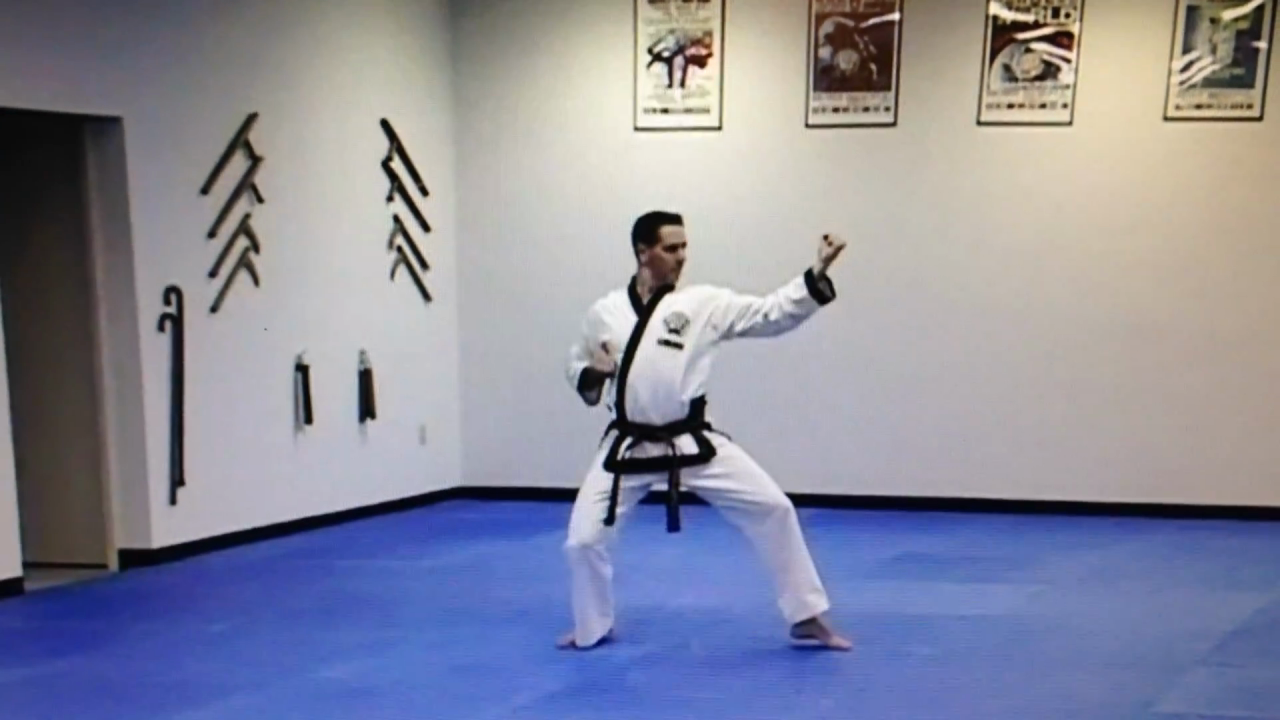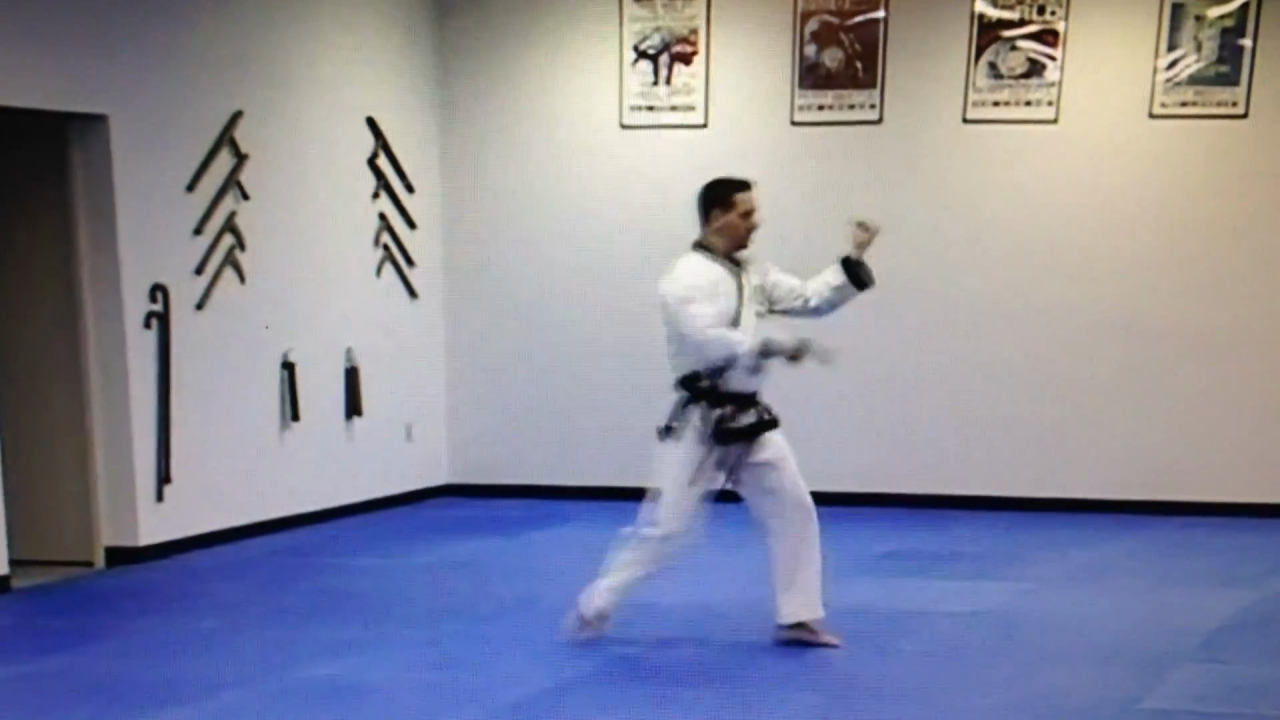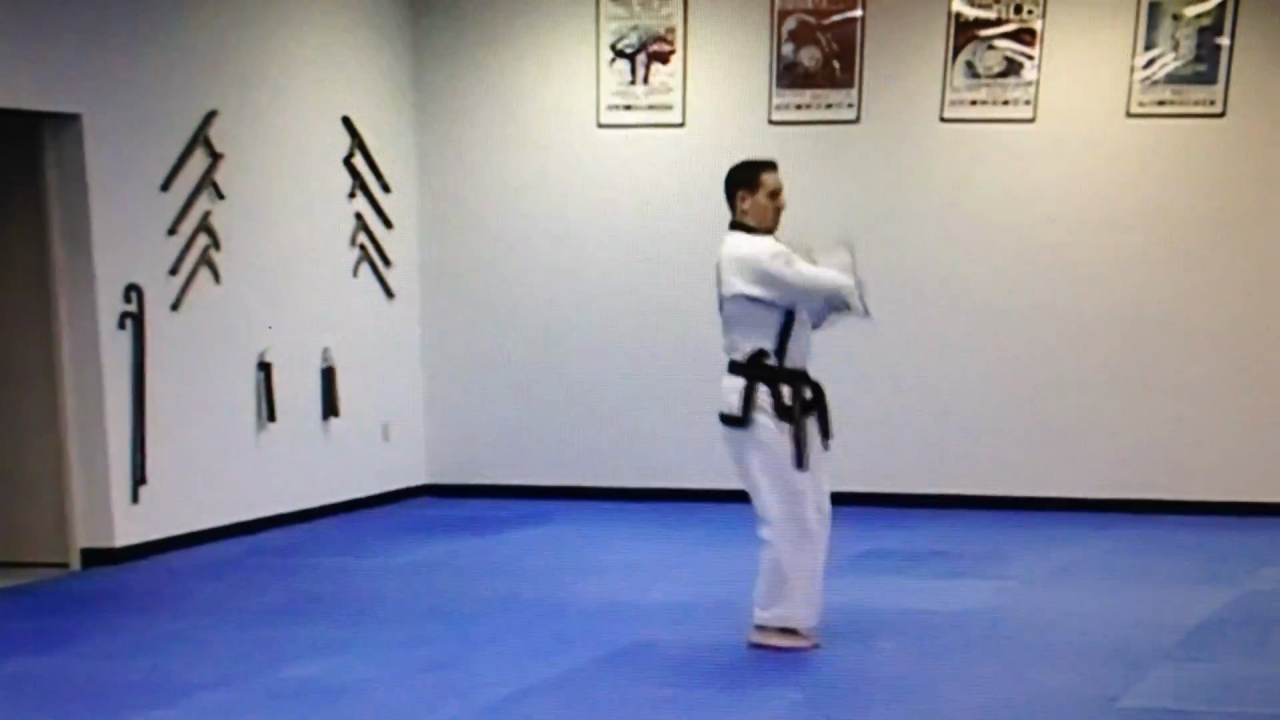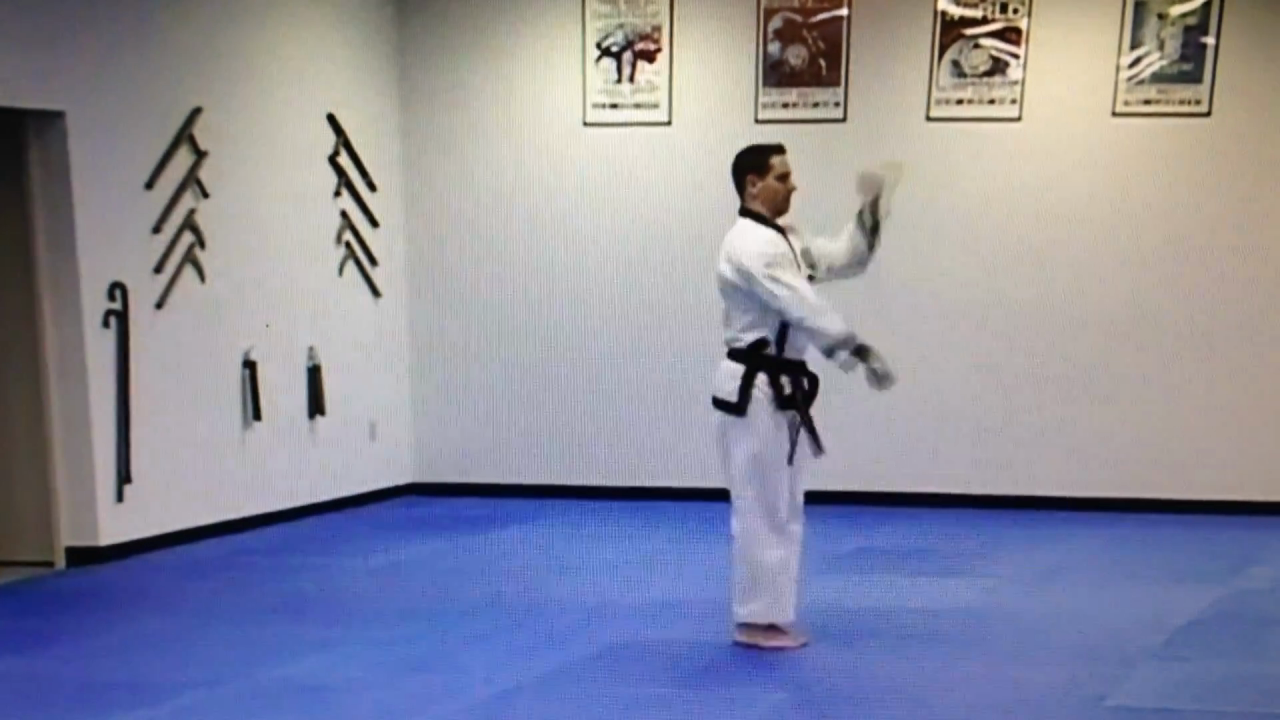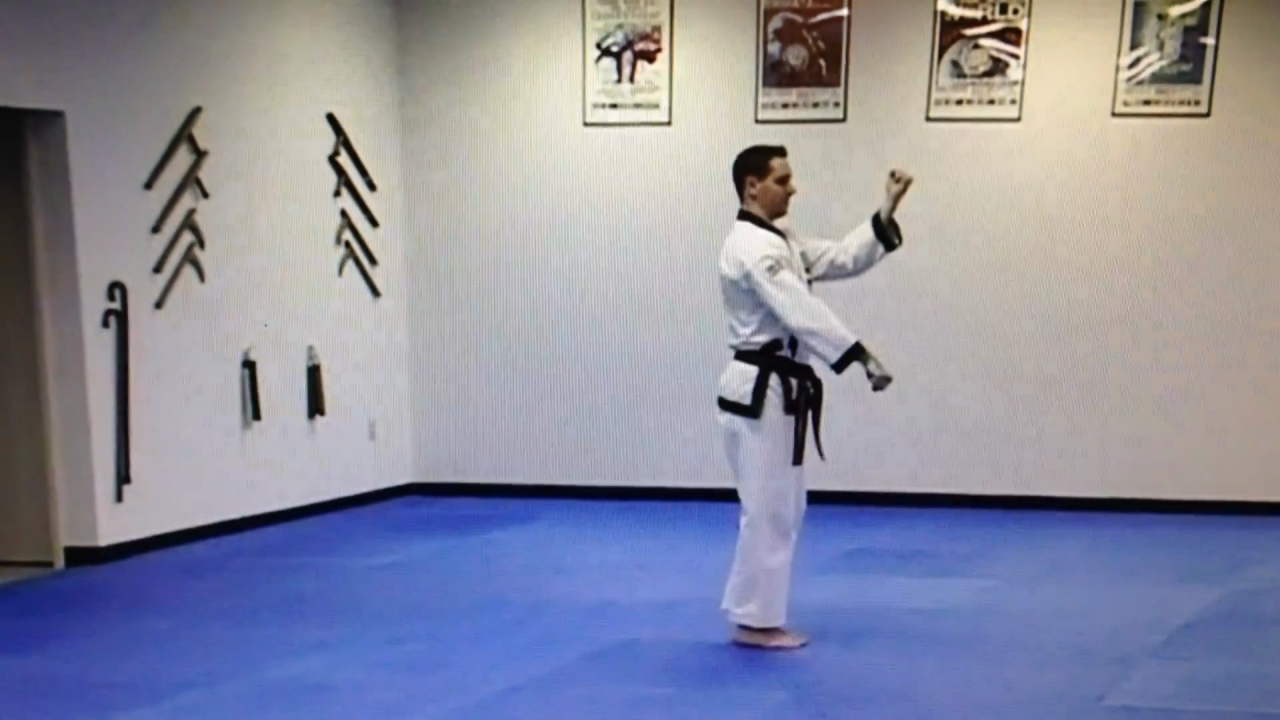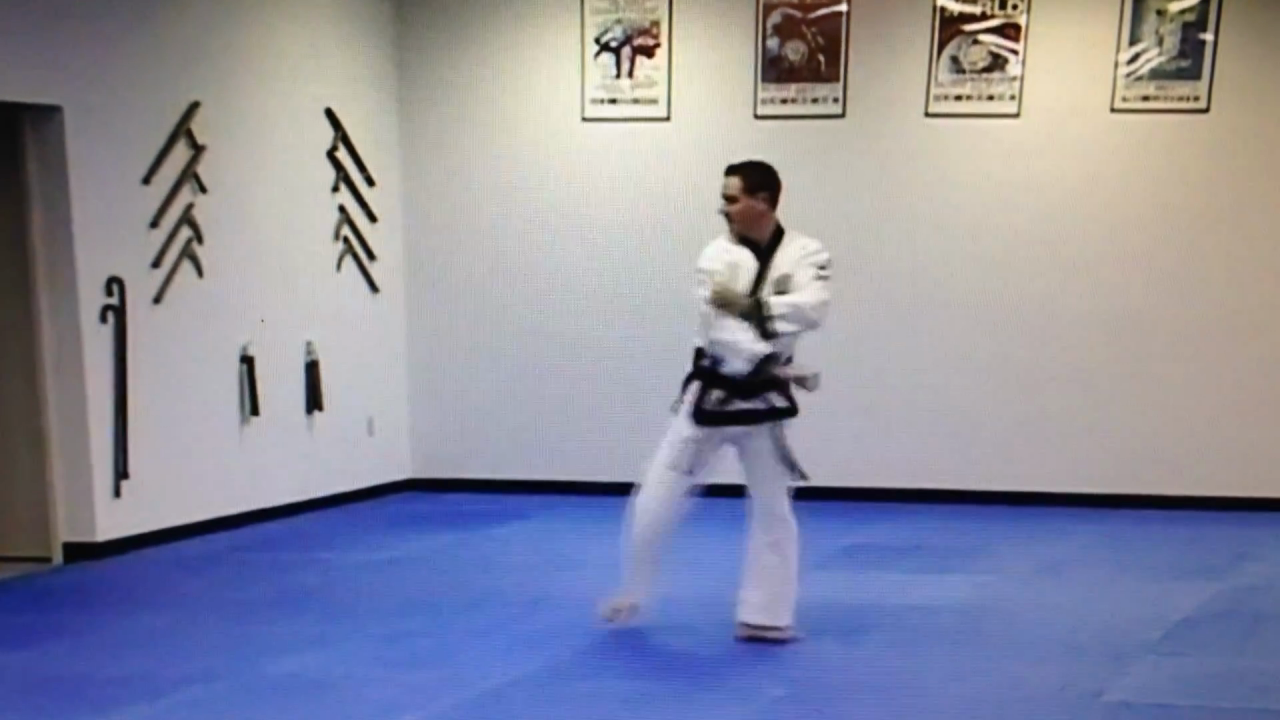
dt=0.5s
person 1, frame 1
left shoulder: (705, 302)
right shoulder: (604, 312)
left elbow: (771, 313)
right elbow: (577, 366)
left wrist: (818, 274)
right wrist: (592, 375)
left hip: (693, 443)
right hip: (628, 447)
left knee: (772, 510)
right knee: (584, 537)
left ankle: (808, 617)
right ankle: (592, 626)
person 1, frame 2
left shoulder: (755, 274)
right shoulder: (688, 276)
left elbow: (812, 298)
right elbow: (712, 343)
left wrist: (855, 259)
right wrist: (773, 346)
left hip: (748, 418)
right hip: (700, 420)
left knee: (794, 509)
right knee: (665, 524)
left ankle: (798, 618)
right ankle: (595, 604)
person 1, frame 3
left shoulder: (762, 253)
right shoulder: (746, 254)
left elbow: (805, 305)
right elbow: (824, 289)
left wrist: (843, 295)
right wrist: (850, 288)
left hip: (781, 398)
right hip: (762, 403)
left knee: (809, 512)
right knee: (791, 517)
left ankle: (787, 616)
right ankle: (773, 622)
person 1, frame 4
left shoulder: (783, 238)
right shoulder: (748, 242)
left elbow: (842, 258)
right elbow: (802, 306)
left wrist: (868, 215)
right wrist: (861, 352)
left hip: (781, 386)
right hip: (753, 389)
left knee: (783, 507)
right knee: (761, 509)
left ankle: (771, 614)
right ankle: (756, 620)
person 1, frame 5
left shoulder: (777, 241)
right shoulder: (751, 245)
left elbow: (845, 258)
right elbow: (802, 312)
left wrist: (888, 209)
right wrist: (863, 356)
left hip: (777, 389)
right hip: (761, 390)
left knee: (784, 509)
right knee: (769, 510)
left ankle: (761, 615)
right ankle: (755, 621)
person 1, frame 6
left shoulder: (807, 253)
right shoulder: (716, 257)
left elbow: (811, 310)
right elbow: (720, 327)
left wrist: (750, 306)
right wrist: (776, 367)
left hip: (763, 404)
right hip: (708, 398)
left knee: (774, 515)
right knee: (657, 502)
left ankle: (763, 617)
right ankle: (630, 594)
